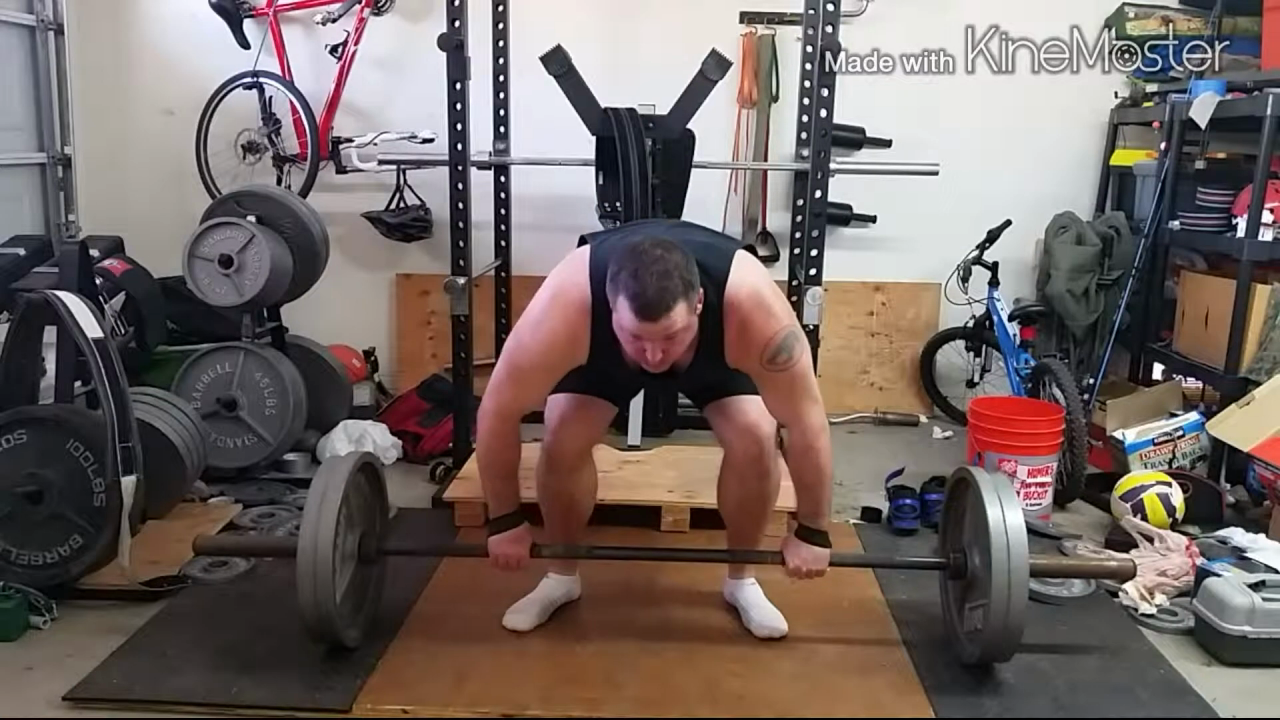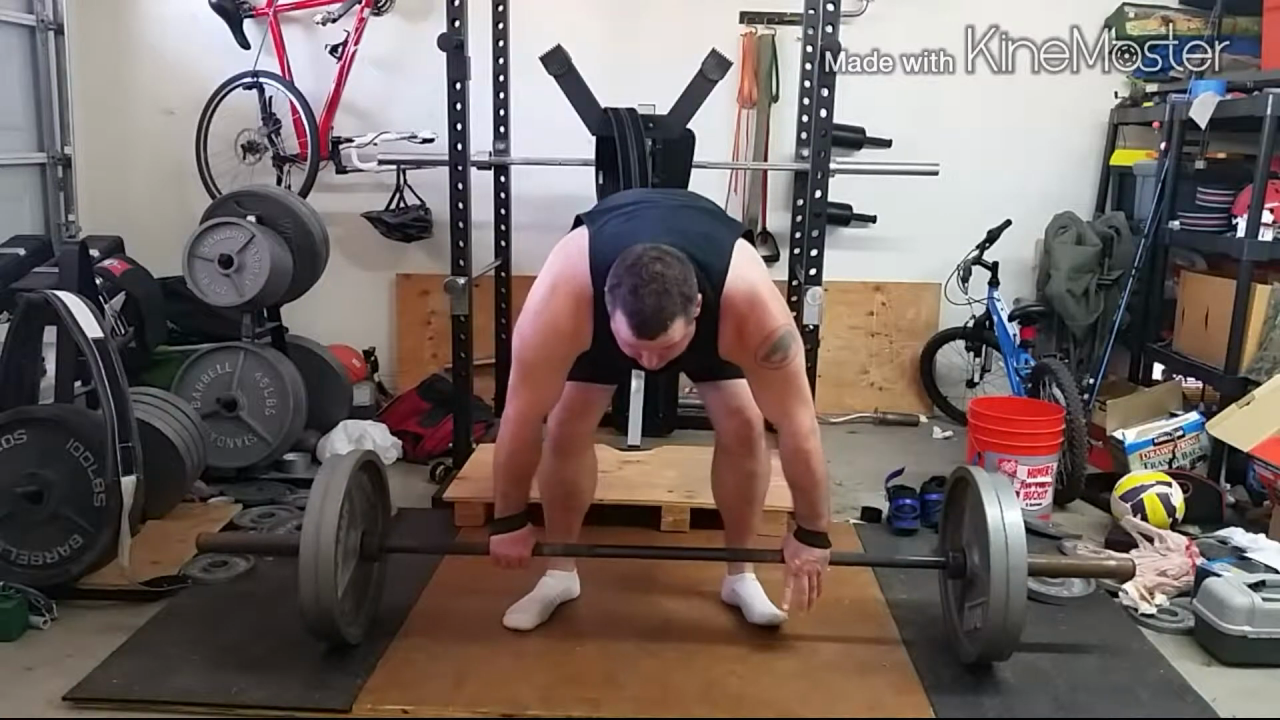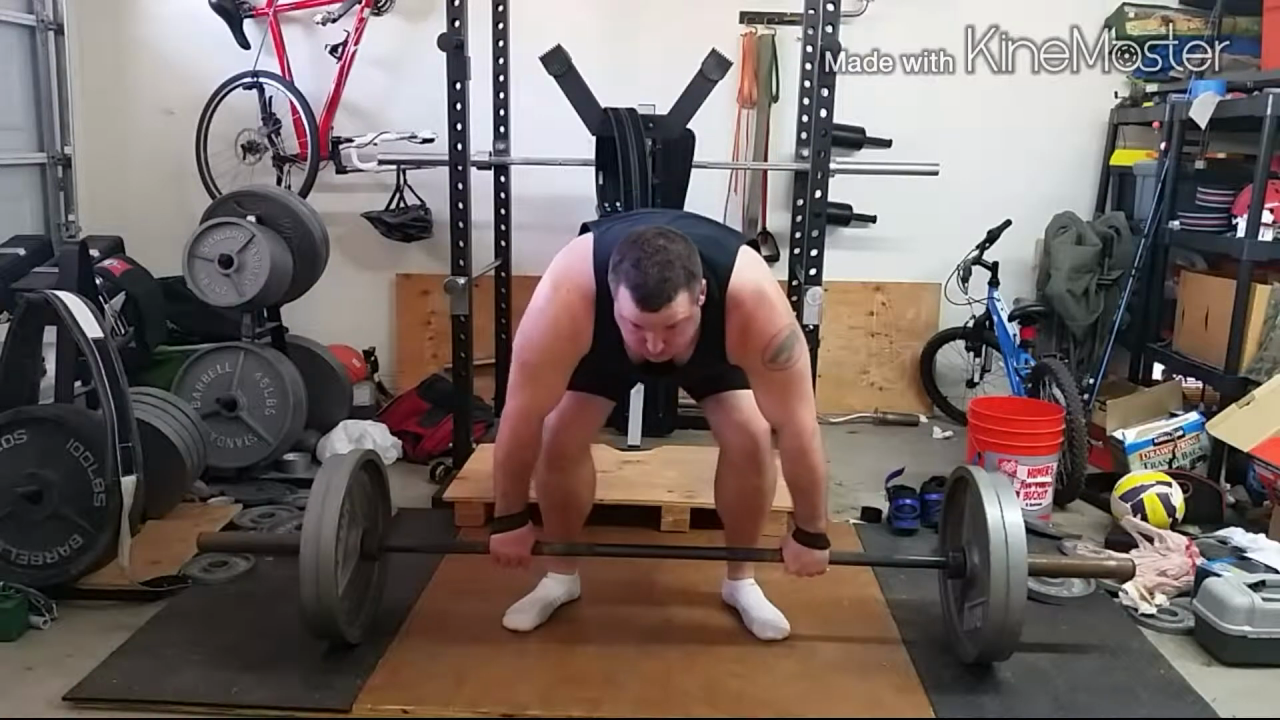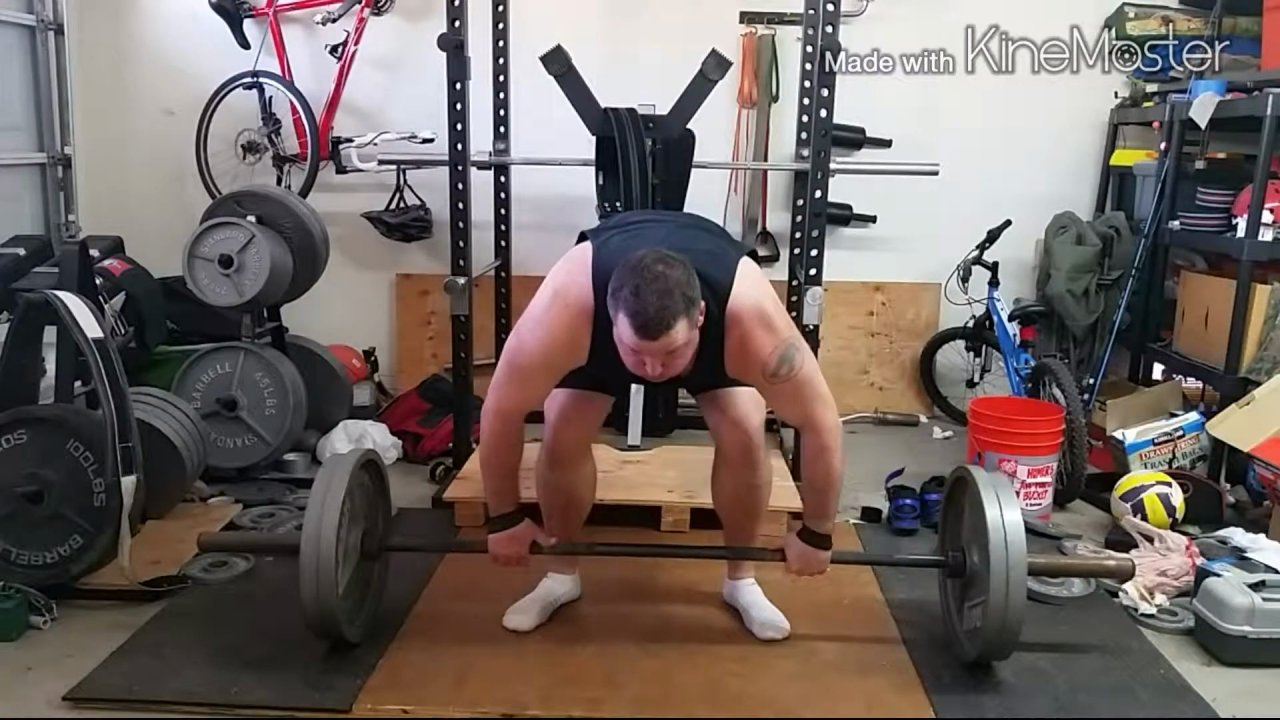
dt=0.5s
person 1, frame 1
left shoulder: (752, 308)
right shoulder: (564, 311)
left elbow: (807, 422)
right elbow: (497, 412)
left wrist: (812, 532)
right wrist: (504, 521)
left knee: (755, 444)
right knee: (562, 444)
left ankle: (741, 579)
right ankle: (562, 575)
person 1, frame 2
left shoulder: (749, 304)
right shoulder: (563, 297)
left elbow: (796, 422)
right elbow: (524, 414)
left wrist: (811, 534)
right wrist: (509, 521)
right hip: (598, 275)
left knee: (743, 426)
right knee: (566, 426)
left ankle: (740, 574)
right ankle: (560, 571)
person 1, frame 3
left shoulder: (754, 303)
right shoulder: (567, 297)
left elbow: (797, 425)
right elbow: (523, 414)
left wrist: (810, 533)
right wrist: (509, 520)
left knee: (750, 440)
right knee: (561, 436)
left ankle: (740, 579)
right ankle: (560, 574)
person 1, frame 4
left shoulder: (751, 323)
right shoulder: (563, 314)
left elbow: (821, 425)
right elbow: (500, 411)
left wrist: (815, 534)
right wrist: (505, 519)
left knee: (745, 436)
right knee: (562, 435)
left ankle: (740, 577)
right ankle: (561, 573)
